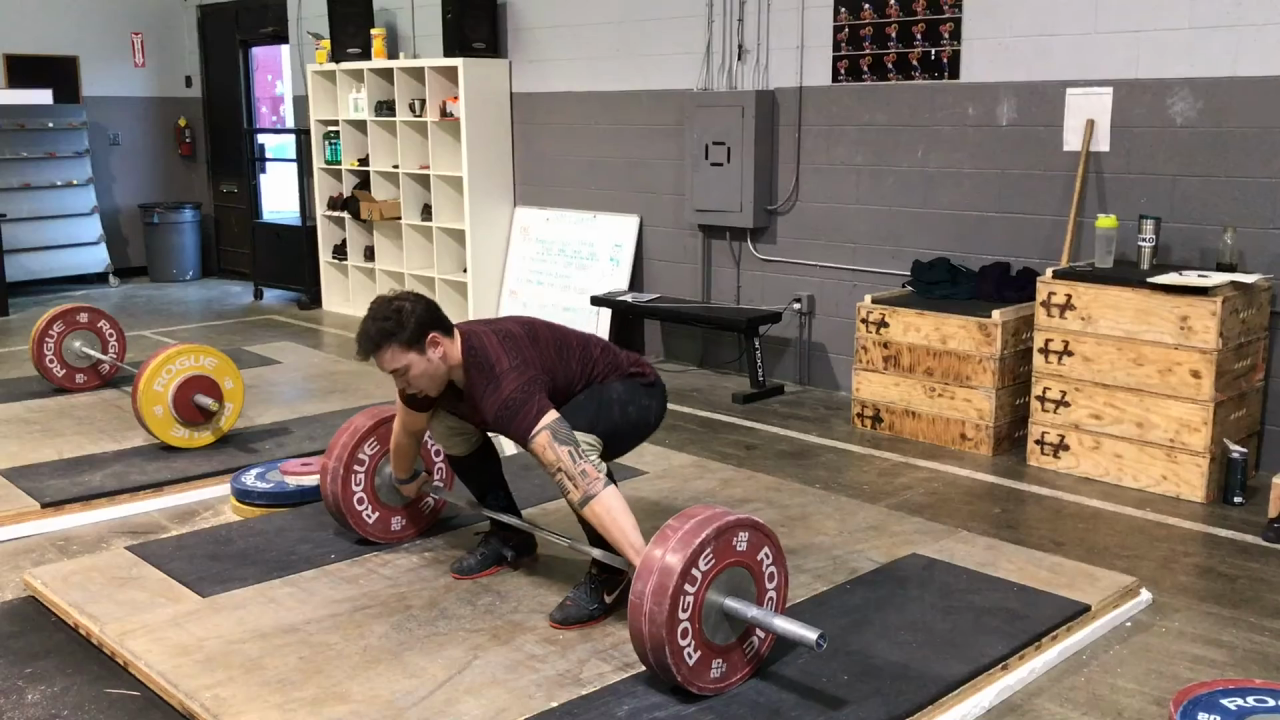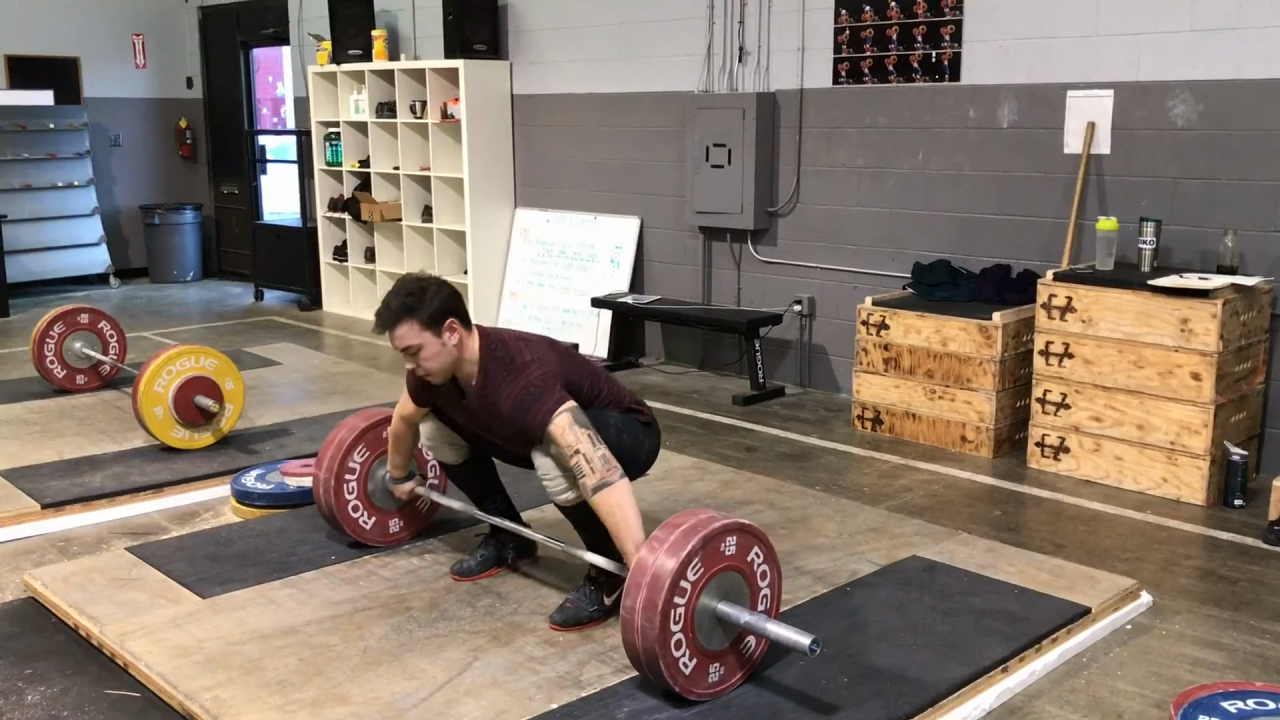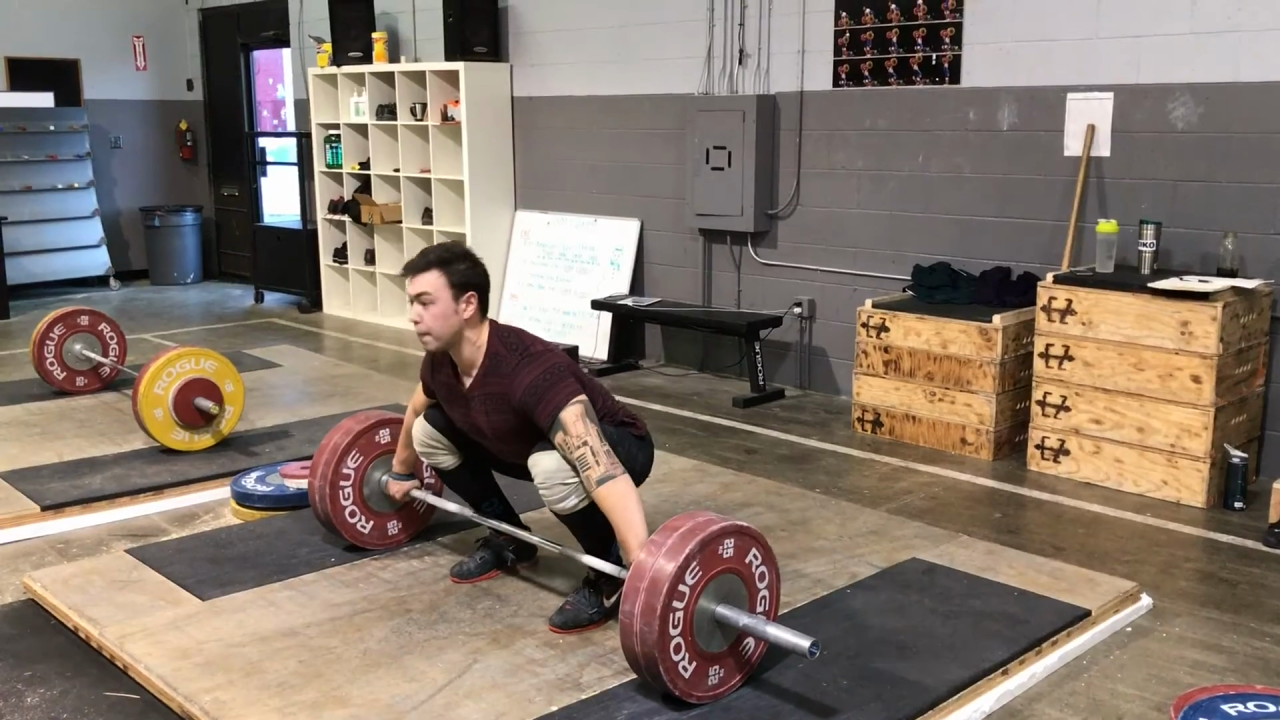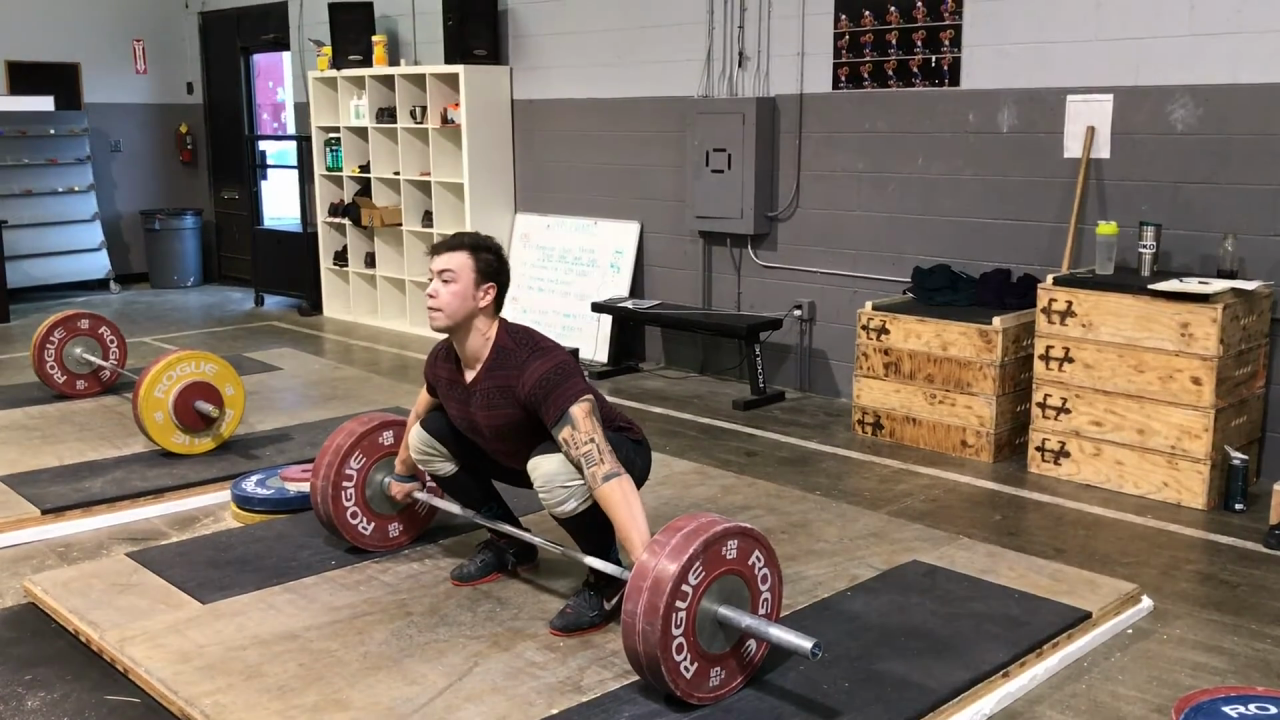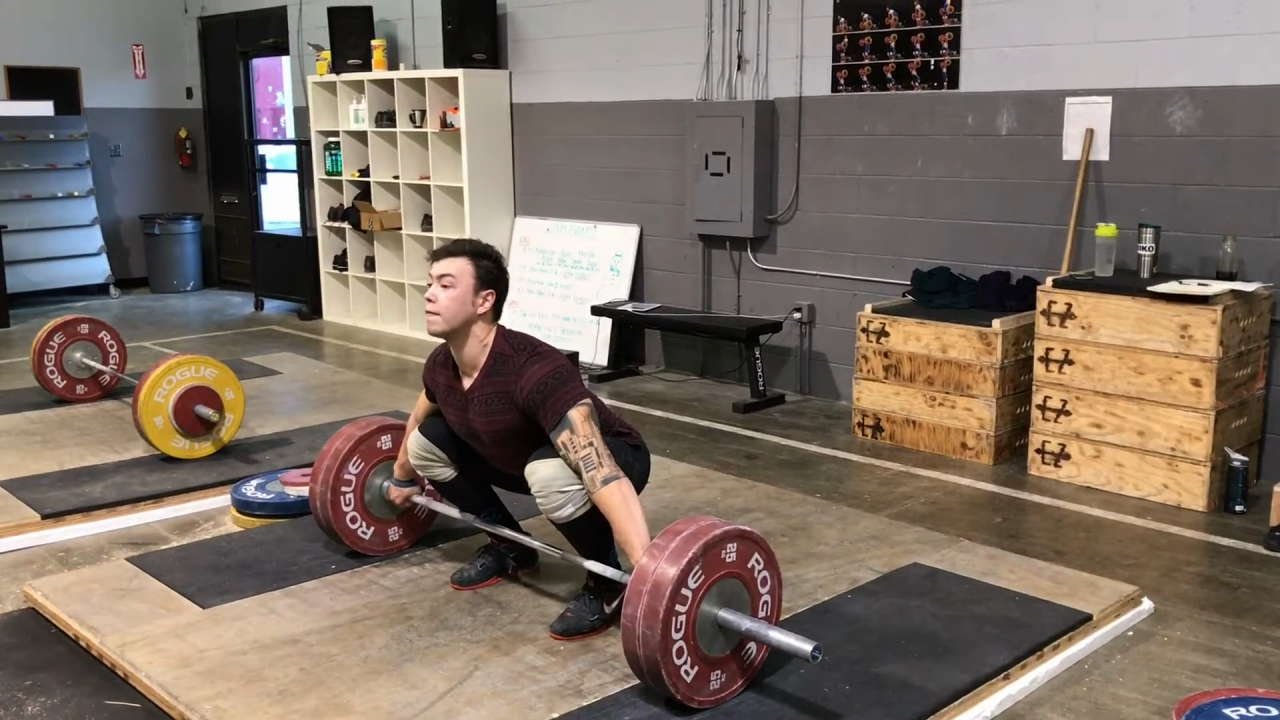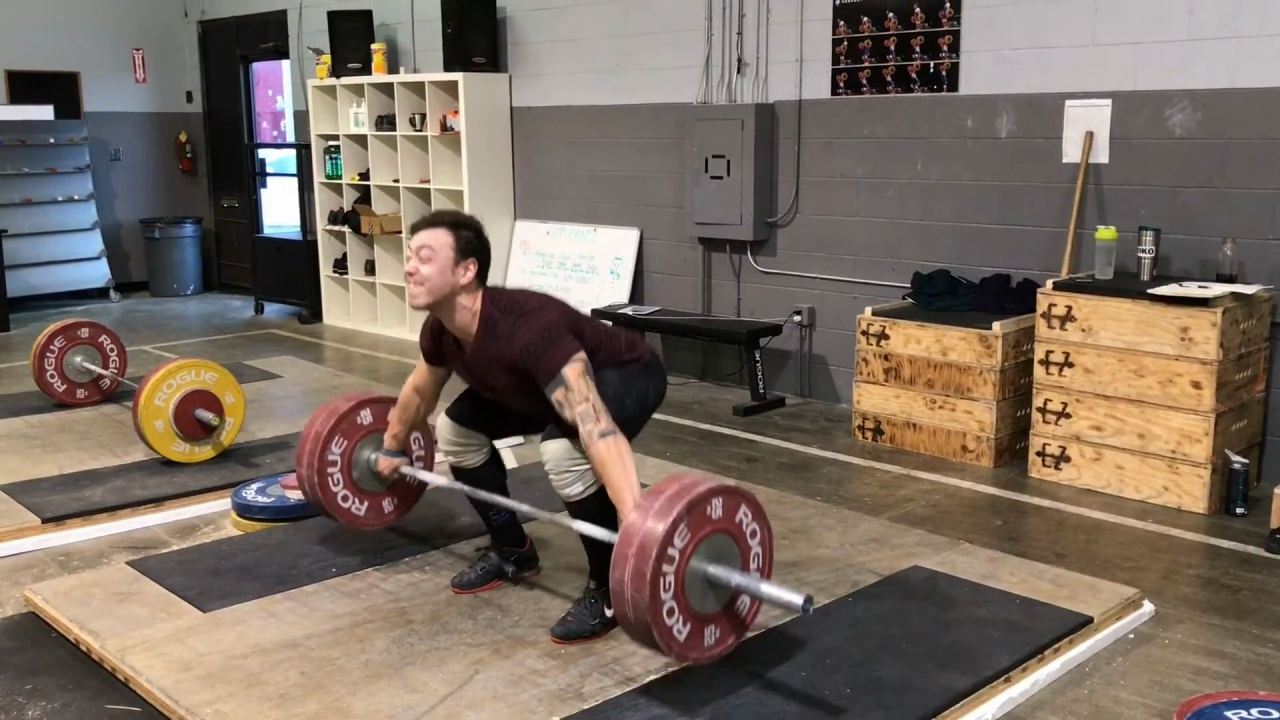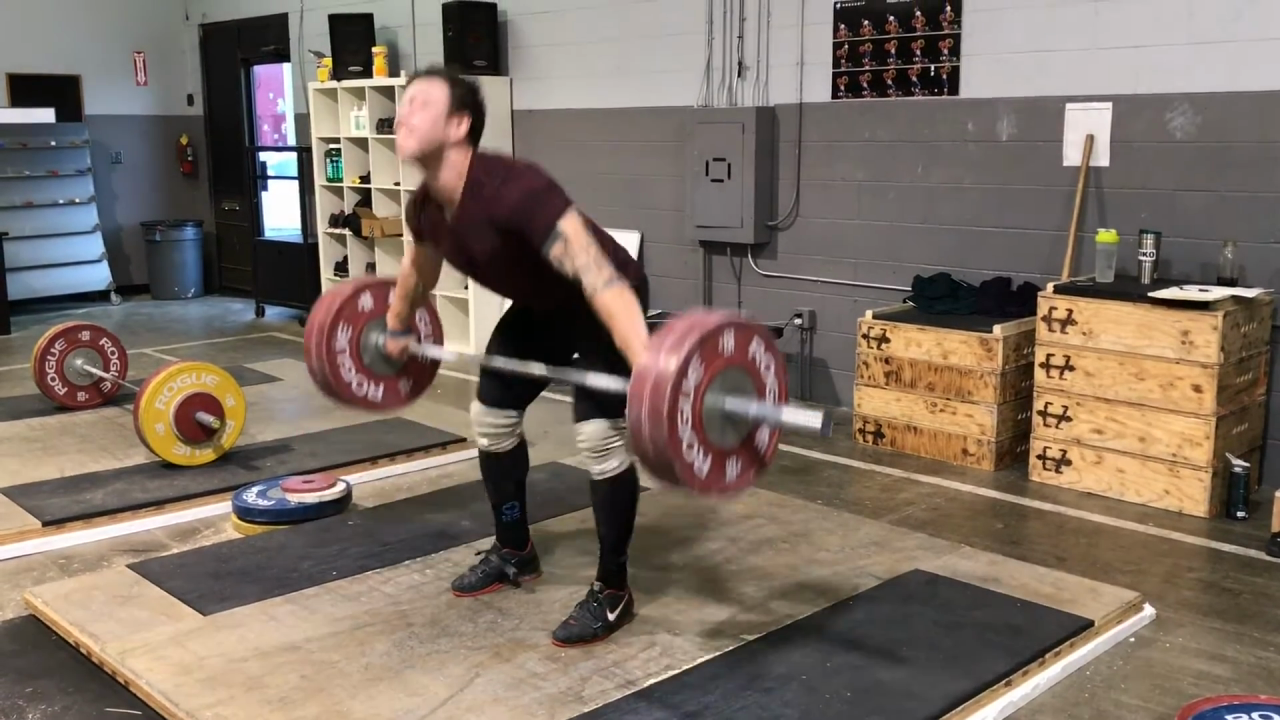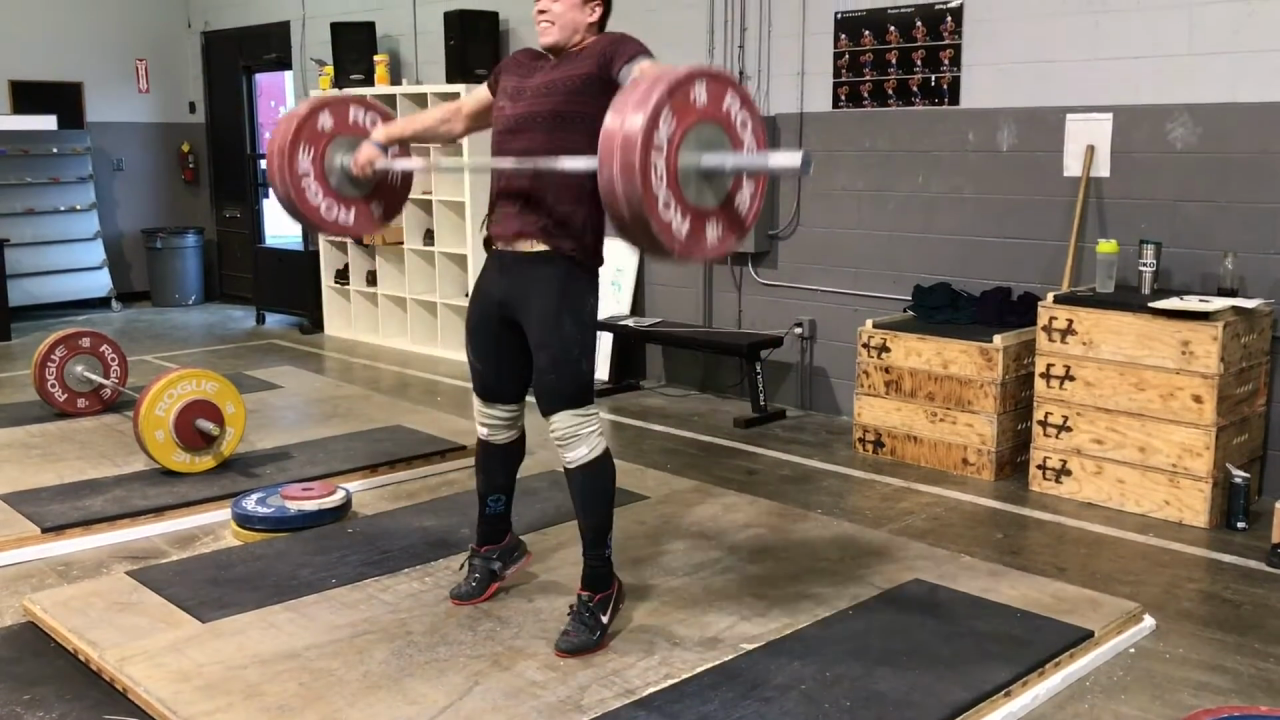
dt=0.4s
person 1, frame 1
left shoulder: (501, 380)
right shoulder: (431, 364)
left elbow: (581, 479)
right elbow: (407, 430)
right wrist: (405, 480)
left hip: (629, 393)
right hip: (565, 392)
left knee: (569, 447)
right knee: (444, 423)
left ankle: (611, 572)
right ankle: (509, 536)
person 1, frame 2
left shoulder: (518, 377)
right shoulder: (435, 372)
left elbow: (597, 470)
right elbow: (404, 419)
right wrist: (399, 476)
left hip: (626, 434)
left knee: (557, 461)
right knee: (435, 428)
left ankle: (611, 573)
right ankle: (509, 538)
person 1, frame 3
left shoulder: (530, 369)
right shoulder: (440, 363)
left elbow: (598, 468)
right elbow: (415, 414)
right wrist: (401, 472)
left hip: (619, 445)
left knee: (553, 466)
right knee: (431, 430)
left ankle: (609, 575)
right ankle: (509, 540)
person 1, frame 4
left shoulder: (537, 366)
right shoulder: (443, 361)
left elbow: (602, 469)
right elbow: (419, 416)
right wrist: (403, 474)
left hip: (617, 452)
left knee: (553, 469)
right knee: (428, 436)
left ankle: (609, 579)
right ankle: (509, 543)
person 1, frame 5
left shoulder: (535, 371)
right shoulder: (441, 366)
left elbow: (601, 473)
right elbow: (419, 419)
right wrist: (402, 476)
left hip: (615, 457)
left knee: (552, 474)
right knee: (427, 442)
left ankle: (608, 585)
right ankle: (510, 546)
person 1, frame 6
left shoulder: (528, 328)
right shoulder: (440, 330)
left elbow: (598, 429)
right elbow: (419, 391)
right wrist: (392, 448)
left hip: (624, 372)
left knee: (563, 453)
right knee: (456, 431)
left ankle: (607, 590)
right ankle: (511, 550)
person 1, frame 7
left shoulder: (512, 191)
right shoulder: (425, 202)
left elbow: (600, 276)
right elbow: (418, 269)
right wrist: (396, 328)
left hip: (593, 304)
right hip: (536, 305)
left knee: (598, 436)
right knee: (490, 420)
left ankle: (611, 592)
right ankle: (512, 551)
person 1, frame 8
left shoulder: (610, 55)
right shoulder: (518, 67)
right elbow: (459, 115)
right wrist: (382, 138)
left hip: (558, 269)
right hip: (499, 266)
left knee: (572, 425)
right knee: (493, 417)
left ankle: (599, 589)
right ankle: (495, 546)
